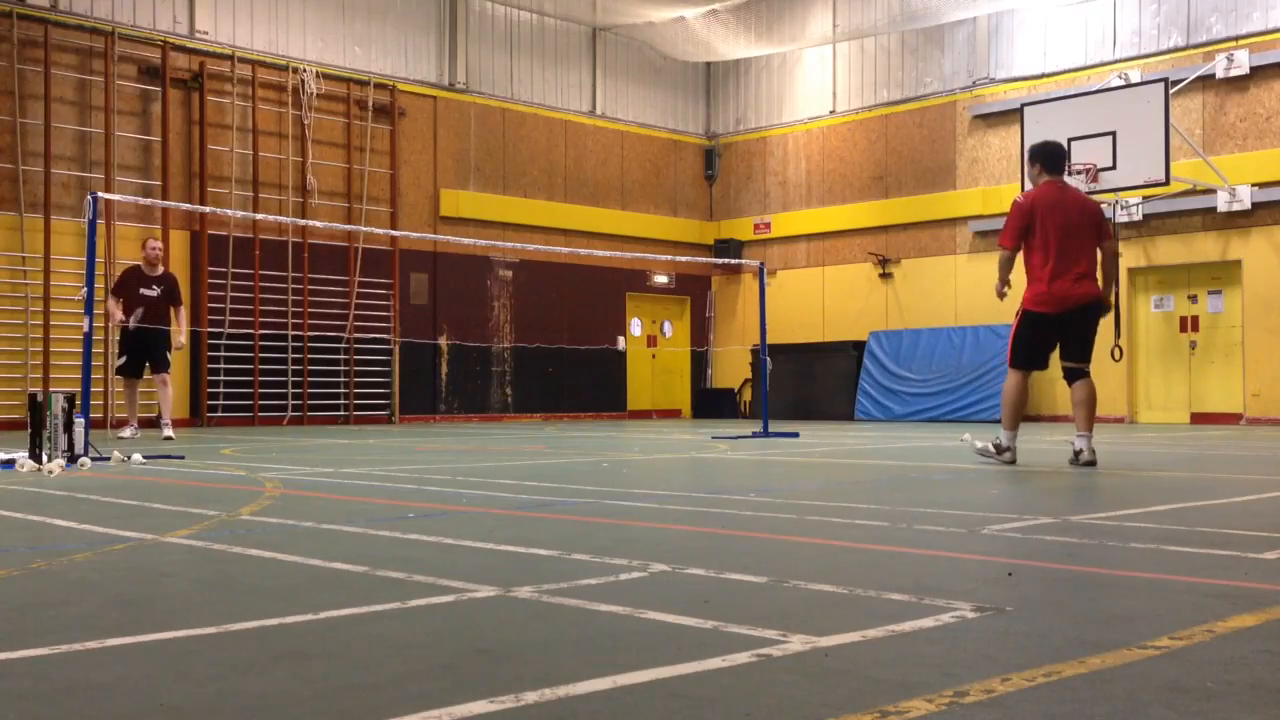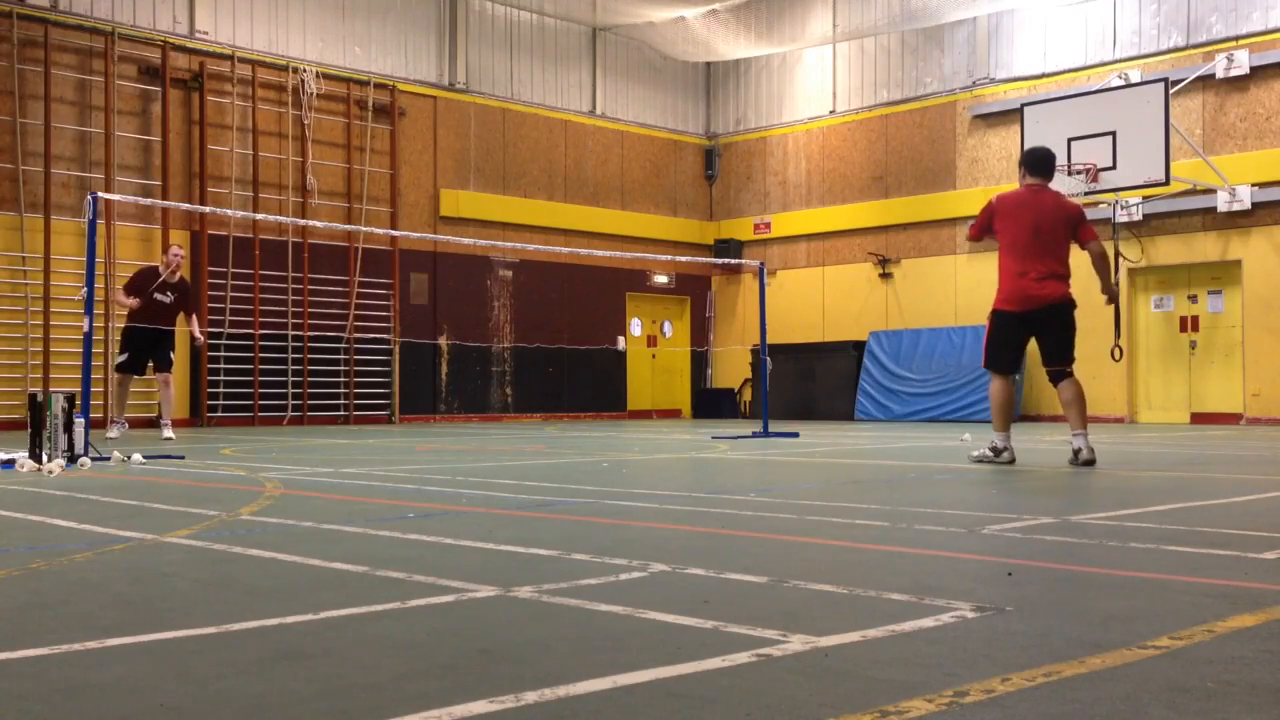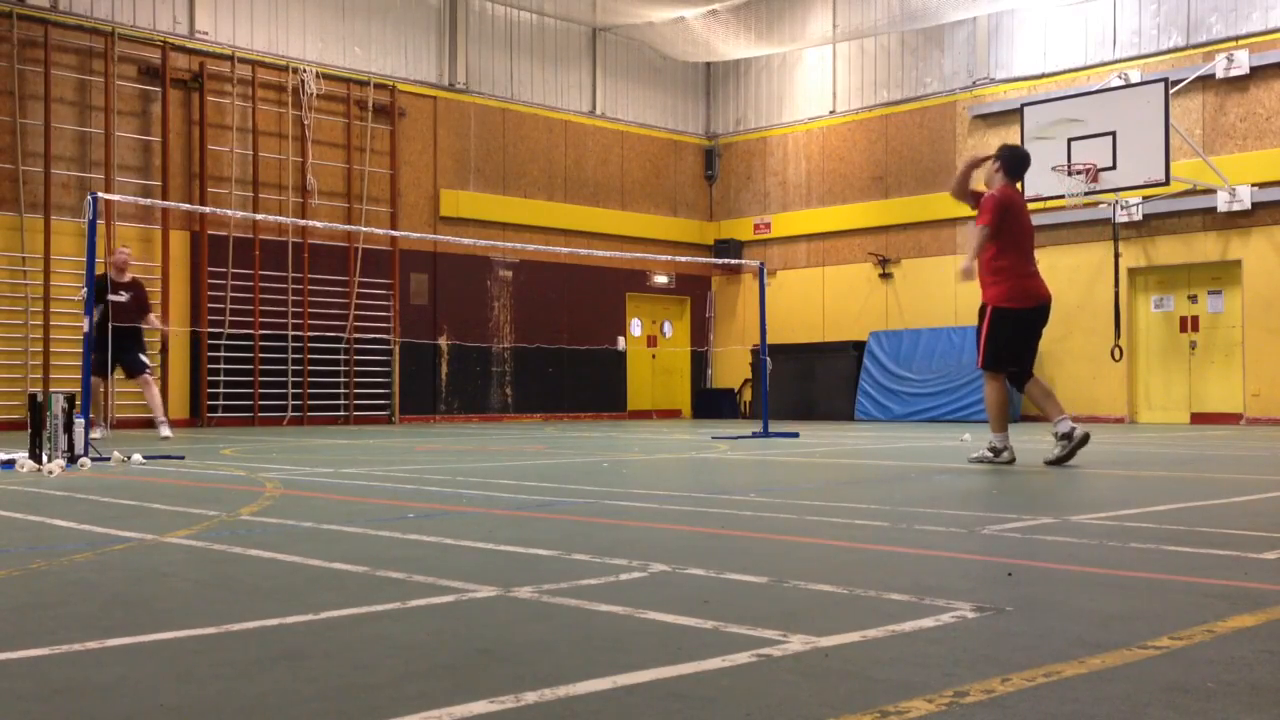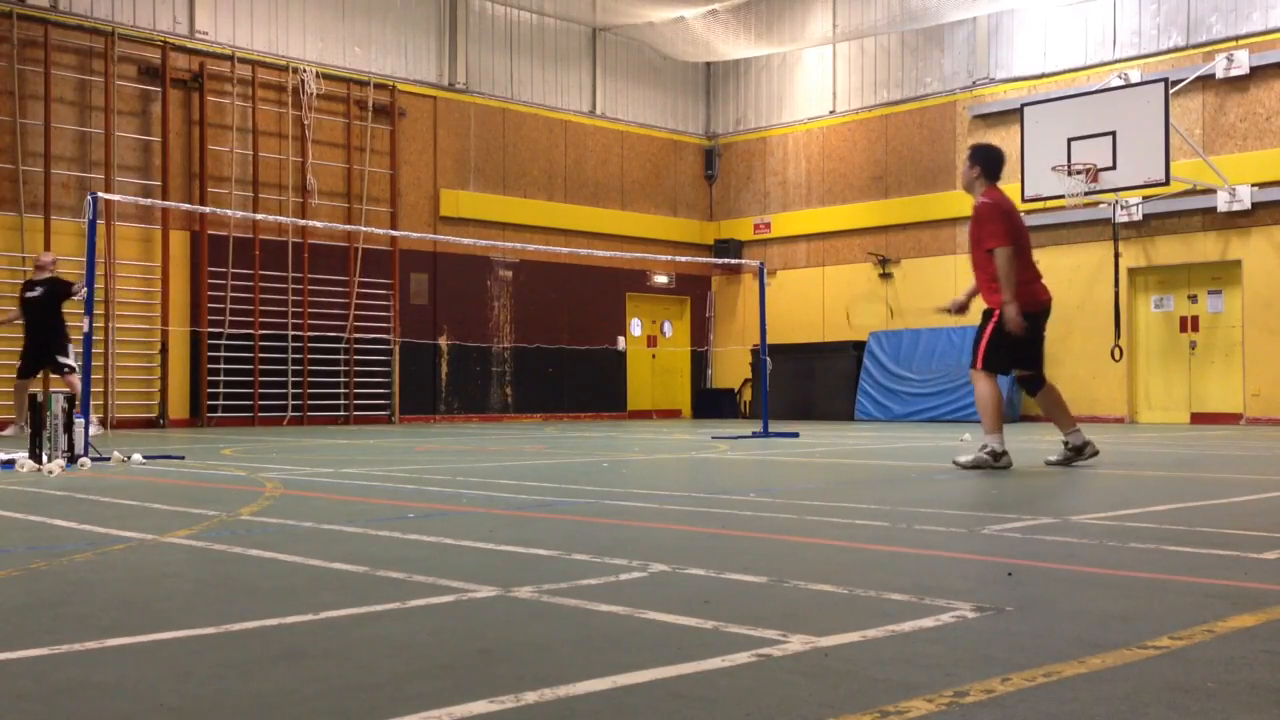
dt=0.7s
person 1, frame 1
left shoulder: (1027, 202)
right shoulder: (1088, 204)
left elbow: (1007, 251)
right elbow: (1110, 251)
left wrist: (1002, 281)
right wrist: (1107, 292)
left hip: (1043, 301)
right hip: (1085, 300)
left knee: (1018, 370)
right knee: (1078, 373)
left ankle: (1005, 444)
right ankle: (1083, 446)
person 1, frame 2
left shoulder: (1001, 203)
right shoulder: (1069, 209)
left elbow: (973, 235)
right elbow: (1096, 250)
right wrist: (1108, 286)
left hip: (1013, 302)
right hip: (1056, 302)
left knee: (1000, 373)
right knee: (1062, 373)
left ankle: (1001, 446)
right ankle: (1081, 444)
person 1, frame 3
left shoulder: (998, 197)
right shoulder: (1008, 198)
left elbow: (984, 229)
right elbow: (957, 191)
left wrist: (971, 259)
right wrist: (970, 164)
left hip: (1006, 300)
right hip: (1033, 299)
left knee: (993, 372)
right knee: (1020, 373)
left ankle: (999, 446)
right ankle: (1067, 428)
person 1, frame 4
left shoulder: (986, 205)
right shoulder: (997, 203)
left elbow: (1003, 254)
left wrist: (1010, 303)
right wrist: (968, 296)
left hip: (1011, 306)
right hip: (1031, 303)
left knee: (982, 371)
right knee: (1030, 378)
left ankle: (994, 449)
right ankle: (1077, 442)
person 2, frame 1
left shoulder: (169, 279)
right shoulder: (129, 274)
left elbow: (179, 308)
right elbow: (112, 298)
left wrist: (182, 334)
right wrist: (115, 314)
left hip: (159, 334)
right hip: (132, 334)
left knee: (163, 378)
right knee: (130, 381)
left ankle: (166, 424)
right ankle: (133, 425)
person 2, frame 2
left shoulder: (184, 286)
right shoulder: (145, 274)
left elbow: (190, 314)
right elbow: (119, 295)
left wrist: (196, 333)
right wrist: (128, 303)
left hip: (164, 336)
right hip: (136, 332)
left knee: (165, 378)
right knee: (122, 378)
left ankle: (166, 425)
right ankle: (118, 421)
person 2, frame 3
left shoulder: (137, 286)
right shoulder: (99, 282)
left elbow: (147, 314)
left wrist: (159, 326)
left hip: (132, 341)
right hip: (104, 341)
left knee: (145, 378)
right knee: (93, 382)
left ankle: (162, 423)
right ankle: (99, 425)
person 2, frame 4
left shoulder: (56, 283)
right shoulder: (26, 285)
left elbow: (77, 289)
right elbow: (21, 312)
left hip: (56, 341)
right hip: (33, 342)
left knee: (71, 379)
right knee: (20, 383)
left ankle: (90, 422)
right ankle: (19, 424)
